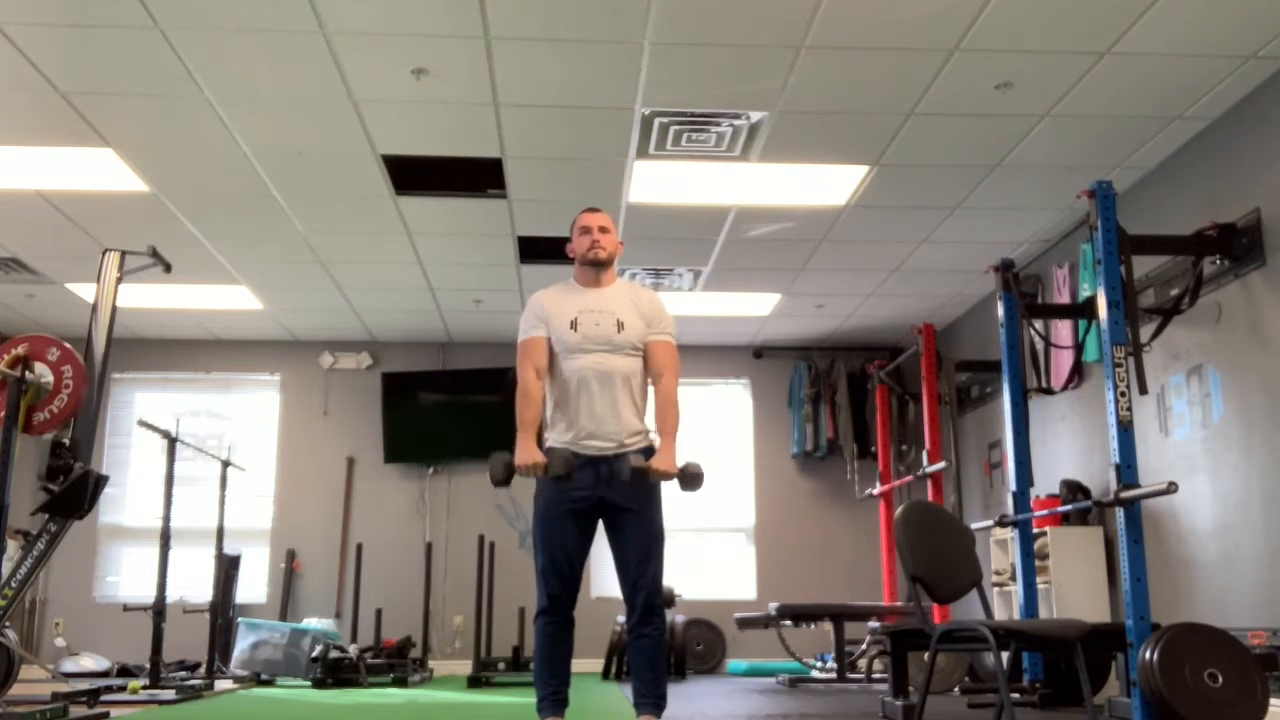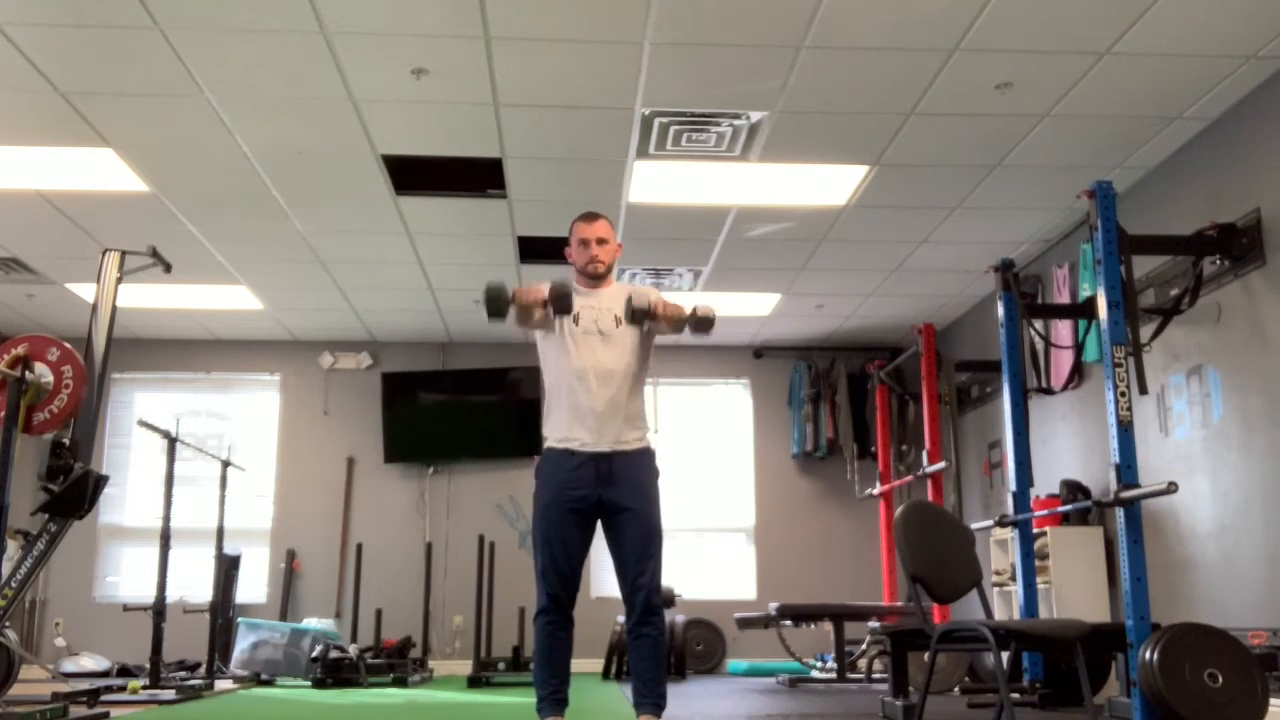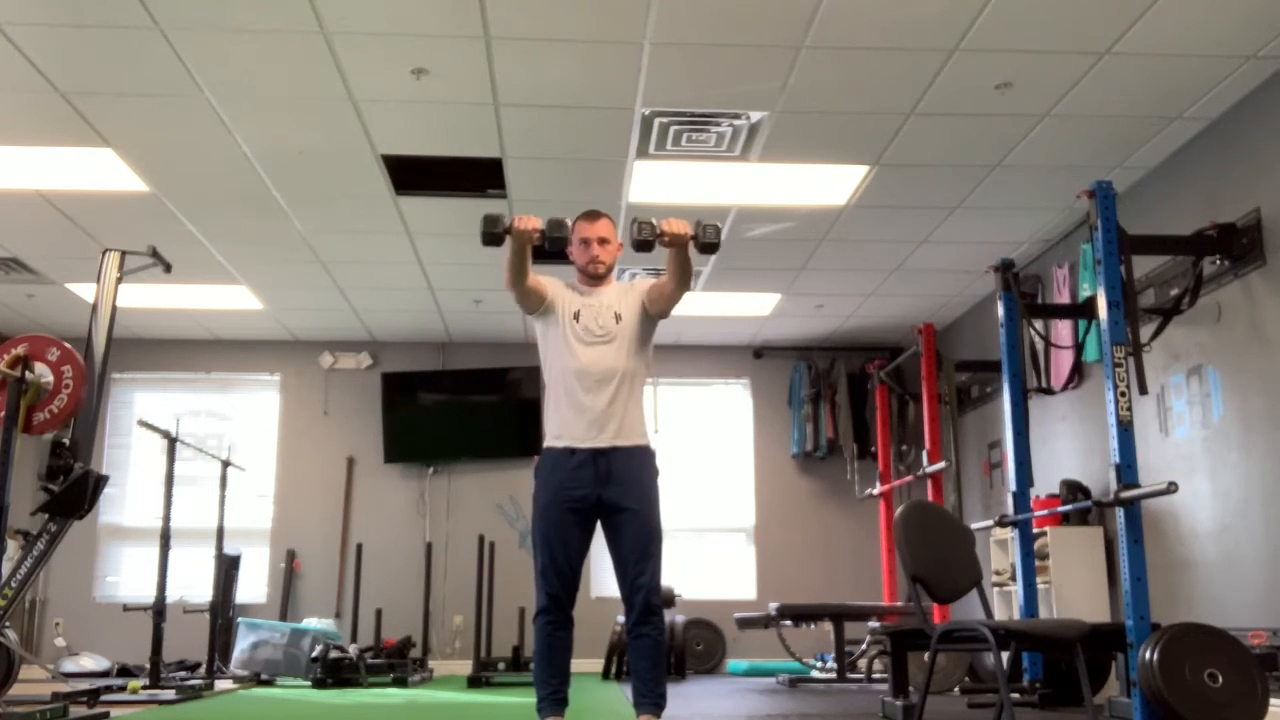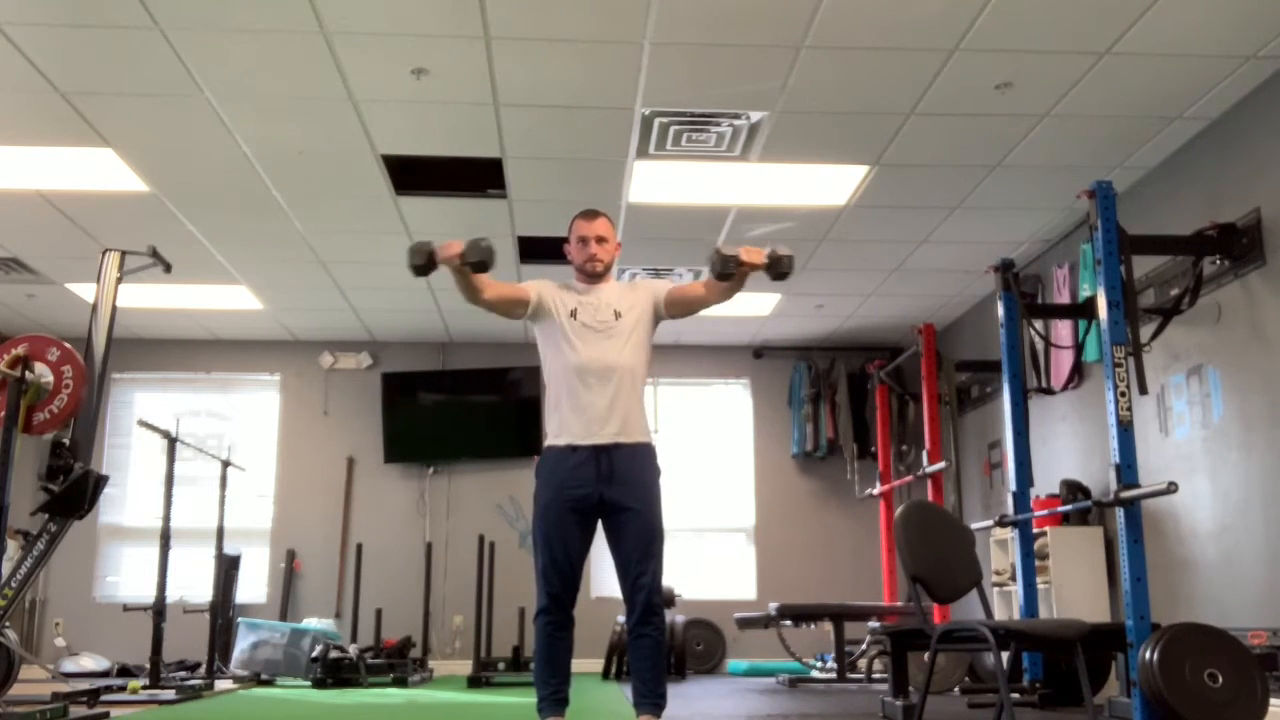
dt=0.3s
person 1, frame 1
left shoulder: (645, 303)
right shoulder: (545, 303)
left elbow: (665, 375)
right elbow: (530, 374)
left wrist: (666, 442)
right wrist: (525, 441)
left hip: (632, 465)
right hip: (565, 465)
left knee: (645, 597)
right knee: (555, 599)
person 1, frame 2
left shoulder: (638, 297)
right shoulder: (554, 298)
left elbow: (665, 319)
right elbow: (529, 315)
left wrist: (674, 314)
right wrist: (525, 302)
left hip: (630, 462)
right hip: (564, 463)
left knee: (644, 597)
right knee: (554, 598)
person 1, frame 3
left shoulder: (639, 298)
right shoulder: (550, 298)
left elbow: (677, 285)
right elbow: (517, 281)
left wrist: (678, 250)
right wrist: (521, 245)
left hip: (630, 461)
right hip: (563, 462)
left knee: (643, 596)
right knee: (554, 598)
person 1, frame 4
left shoulder: (643, 297)
right shoulder: (546, 298)
left elbow: (707, 292)
right elbow: (485, 293)
left wrist: (738, 272)
right wrist: (460, 267)
left hip: (631, 458)
right hip: (564, 460)
left knee: (644, 596)
right knee: (554, 598)
